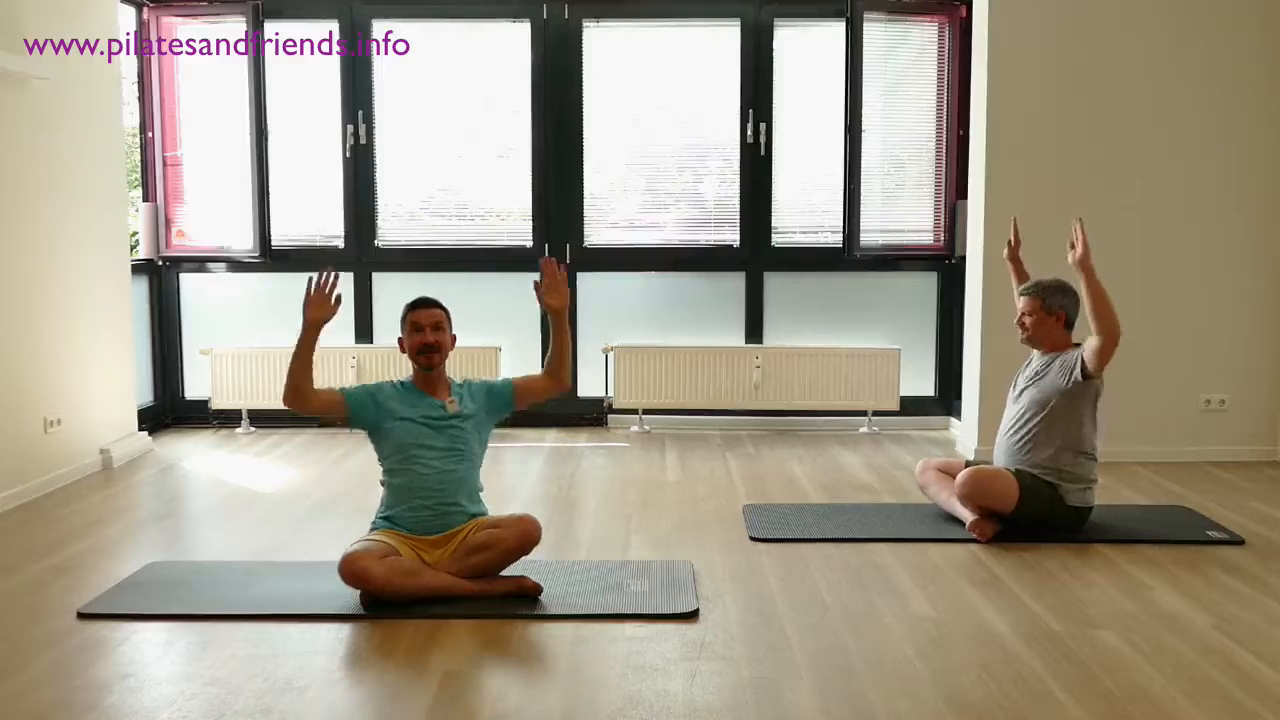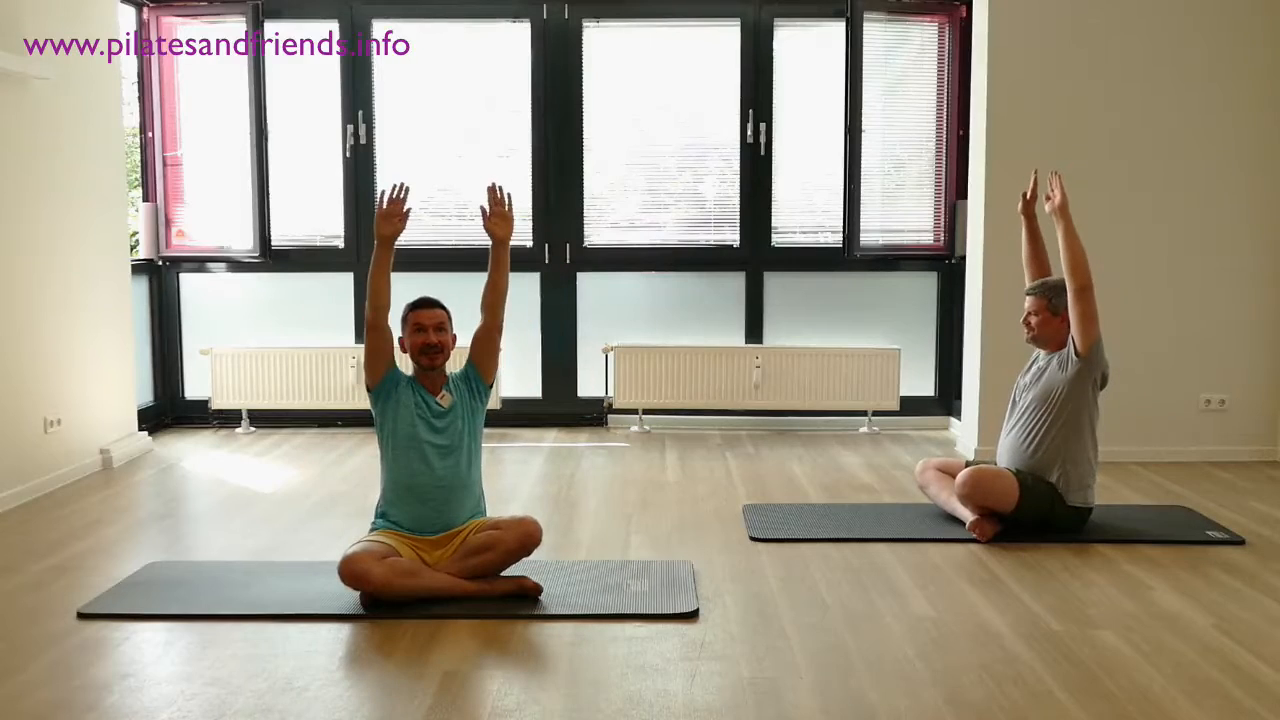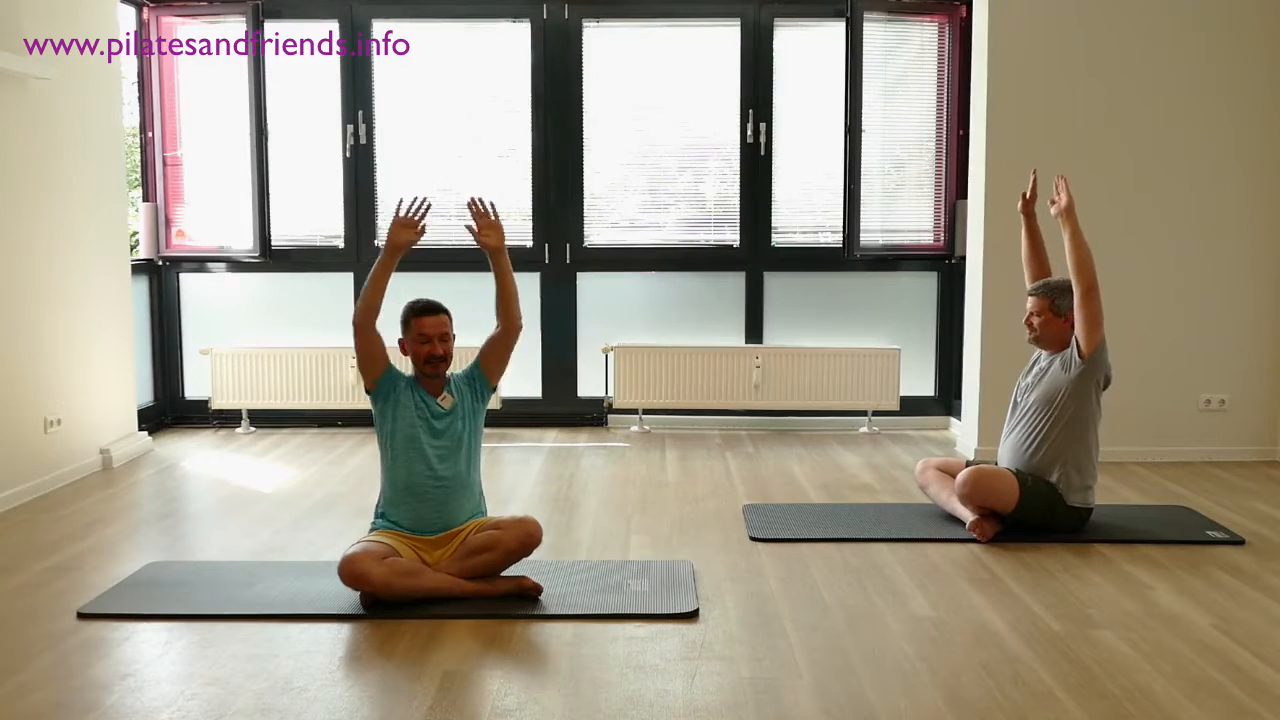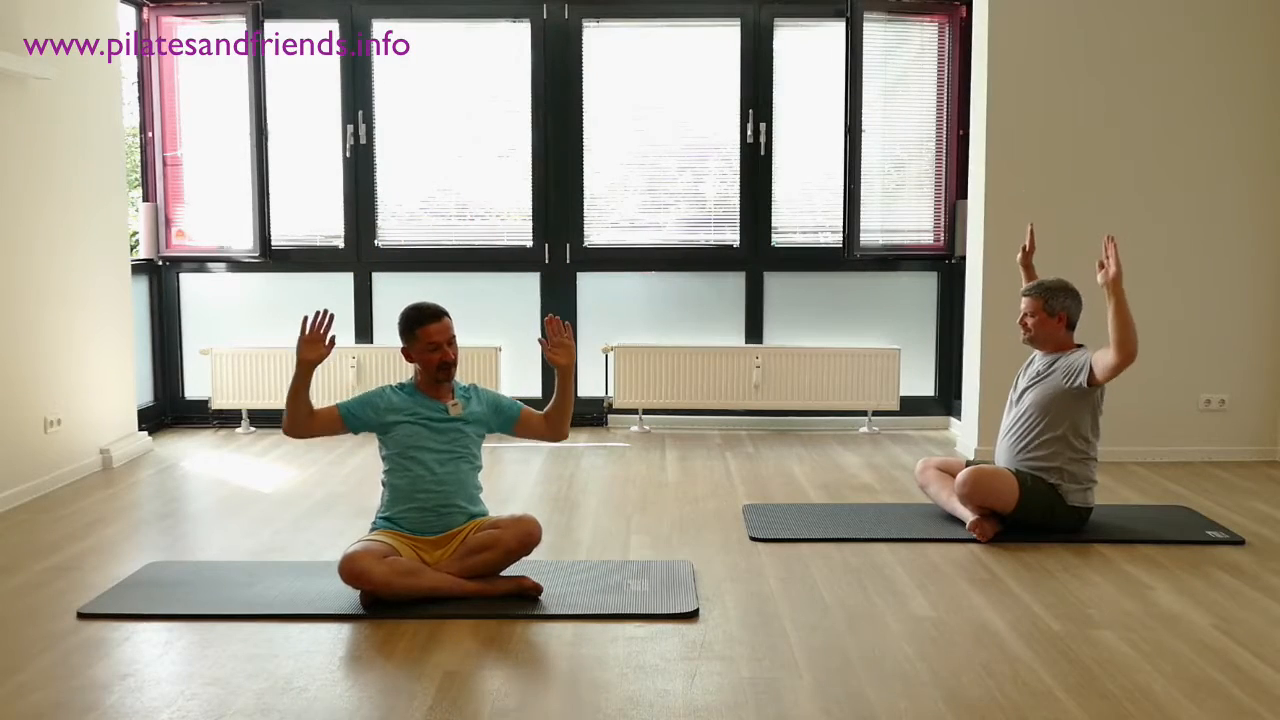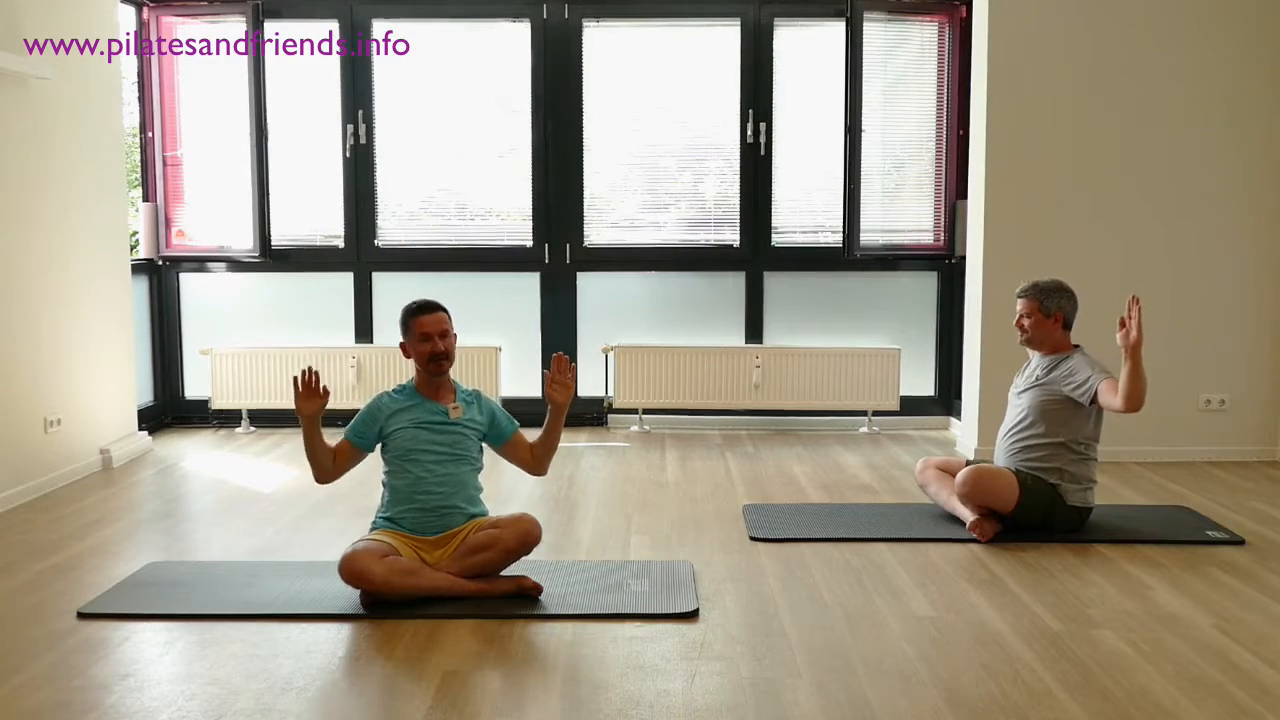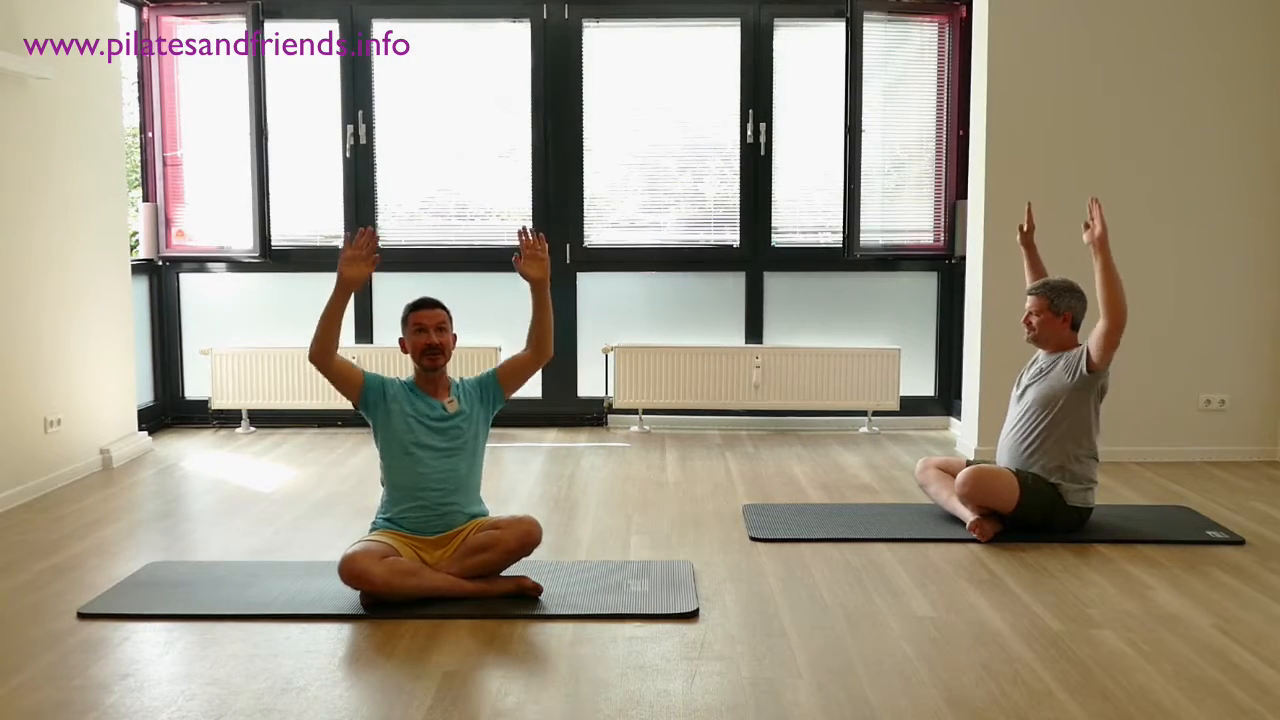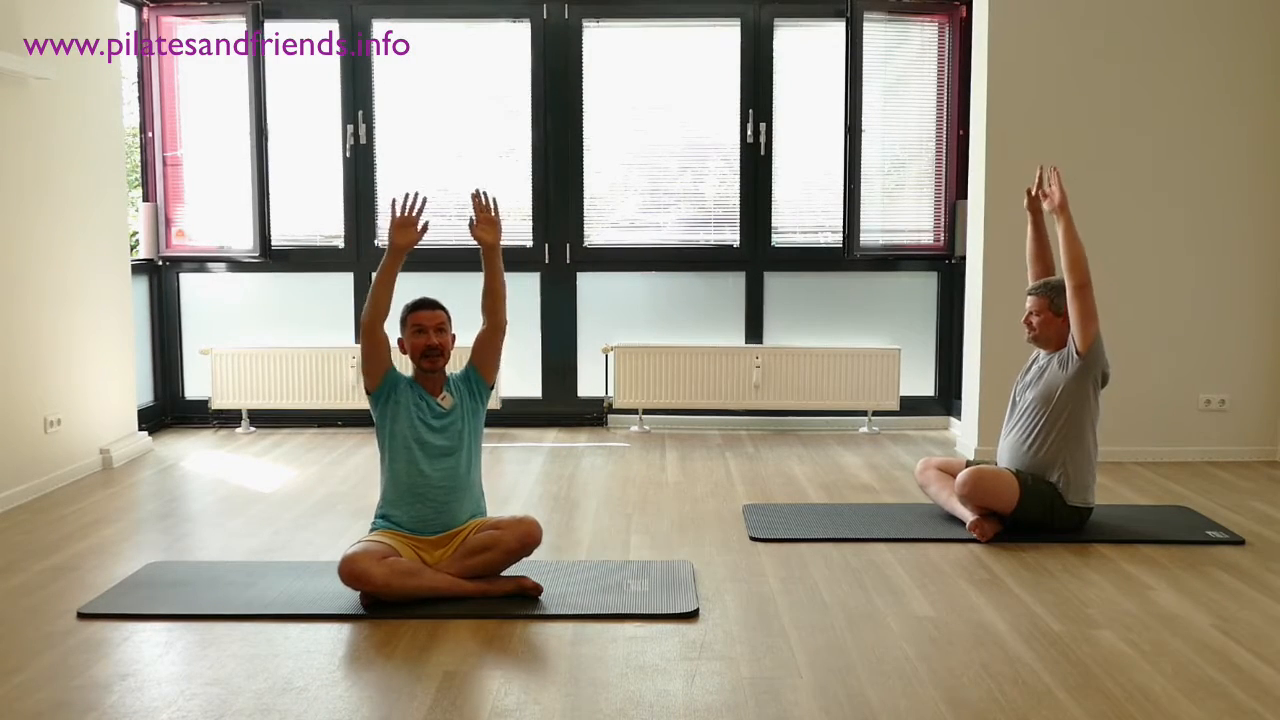
dt=0.7s
person 1, frame 1
left shoulder: (480, 397)
right shoulder: (380, 400)
left elbow: (556, 382)
right elbow: (298, 399)
left wrist: (558, 316)
right wrist: (312, 327)
left hip: (466, 533)
right hip: (398, 537)
left knee: (526, 530)
right knee: (354, 567)
left ankle: (403, 583)
right ankle: (490, 586)
person 1, frame 2
left shoulder: (471, 390)
right shoulder: (390, 392)
left elbow: (493, 320)
right elbow: (375, 320)
left wrist: (501, 244)
right wrist: (383, 243)
left hip: (466, 533)
right hip: (398, 537)
left knee: (527, 531)
right knee: (354, 567)
left ankle: (404, 583)
right ankle: (494, 586)
person 1, frame 3
left shoulder: (471, 388)
right shoulder: (391, 393)
left elbow: (510, 326)
right elbow: (362, 324)
left wrist: (496, 254)
right wrist: (391, 252)
left hip: (467, 533)
right hip: (398, 537)
left knee: (527, 532)
right knee: (353, 569)
left ankle: (403, 580)
right ankle: (492, 587)
person 1, frame 4
left shoulder: (482, 402)
right shoulder: (383, 403)
left elbow: (555, 429)
right elbow: (297, 427)
left wrist: (564, 371)
right wrist: (305, 367)
left hip: (467, 533)
right hip: (399, 537)
left knee: (526, 529)
right knee: (354, 566)
left ankle: (401, 583)
right ankle: (490, 587)
person 1, frame 5
left shoulder: (480, 406)
right shoulder: (384, 407)
left elbow: (536, 464)
right elbow: (325, 473)
left wrist: (557, 411)
right wrist: (311, 422)
left hip: (466, 534)
right hip: (399, 538)
left knee: (527, 528)
right knee: (355, 566)
left ankle: (402, 582)
right ankle: (493, 585)
person 1, frame 6
left shoulder: (479, 394)
right shoulder: (385, 396)
left elbow: (540, 352)
right elbow: (322, 358)
left wrist: (539, 287)
right wrist: (345, 286)
left hip: (467, 533)
right hip: (399, 537)
left knee: (527, 531)
right knee: (354, 567)
left ankle: (403, 580)
right ankle: (492, 586)
person 1, frame 7
left shoulder: (470, 391)
right shoulder: (390, 394)
left elbow: (496, 323)
right elbow: (370, 324)
left wrist: (490, 248)
right wrist: (397, 250)
left hip: (467, 533)
right hip: (398, 537)
left knee: (527, 531)
right knee: (354, 568)
left ankle: (405, 582)
right ankle: (493, 586)
person 2, frame 1
left shoulder: (1077, 366)
right shoulder: (1040, 355)
left elbow: (1108, 335)
right elbow: (1031, 305)
left wrist: (1084, 268)
right wrist: (1013, 261)
left hip: (1058, 500)
right hip: (1014, 478)
left knee: (970, 481)
right knee: (927, 469)
left ankle: (987, 516)
right ankle: (978, 516)
person 2, frame 2
left shoulder: (1081, 361)
right shoulder: (1044, 352)
left elbow: (1080, 288)
right elbow: (1038, 280)
left wrist: (1062, 217)
right wrist: (1028, 218)
left hip: (1059, 501)
right hip: (1017, 480)
left knee: (970, 481)
right knee: (927, 469)
left ankle: (989, 514)
right ankle: (980, 515)
person 2, frame 3
left shoulder: (1083, 362)
right shoulder: (1045, 352)
left elbow: (1086, 292)
right elbow: (1038, 280)
left wrist: (1067, 221)
right wrist: (1028, 217)
left hip: (1059, 501)
right hip: (1015, 480)
left knee: (971, 482)
right knee: (927, 469)
left ankle: (986, 515)
right ankle: (978, 516)
person 2, frame 4
left shoulder: (1078, 367)
right shoulder: (1041, 354)
left elbow: (1123, 354)
right elbow: (1039, 303)
left wrist: (1113, 288)
right wrist: (1026, 266)
left hip: (1059, 500)
right hip: (1015, 479)
left knee: (969, 481)
right knee: (927, 468)
left ankle: (988, 516)
right ankle: (979, 516)
person 2, frame 5
left shoulder: (1079, 370)
right shoulder: (1040, 358)
left elbow: (1128, 402)
left wrist: (1131, 350)
left hip: (1059, 499)
right hip: (1014, 477)
left knee: (970, 481)
right knee: (927, 467)
left ankle: (987, 518)
right ankle: (976, 517)
person 2, frame 6
left shoulder: (1081, 365)
right shoulder: (1046, 355)
left elbow: (1114, 323)
right elbow: (1042, 296)
left wrist: (1100, 250)
right wrist: (1028, 247)
left hip: (1058, 500)
right hip: (1016, 480)
left knee: (970, 482)
right knee: (927, 468)
left ankle: (991, 516)
right ankle: (980, 516)
person 2, frame 7
left shoulder: (1080, 361)
right shoulder: (1044, 352)
left elbow: (1078, 286)
right elbow: (1042, 280)
left wrist: (1061, 214)
right wrist: (1034, 216)
left hip: (1059, 501)
right hip: (1016, 479)
left knee: (970, 482)
right knee: (927, 468)
left ankle: (988, 515)
right ankle: (980, 517)
